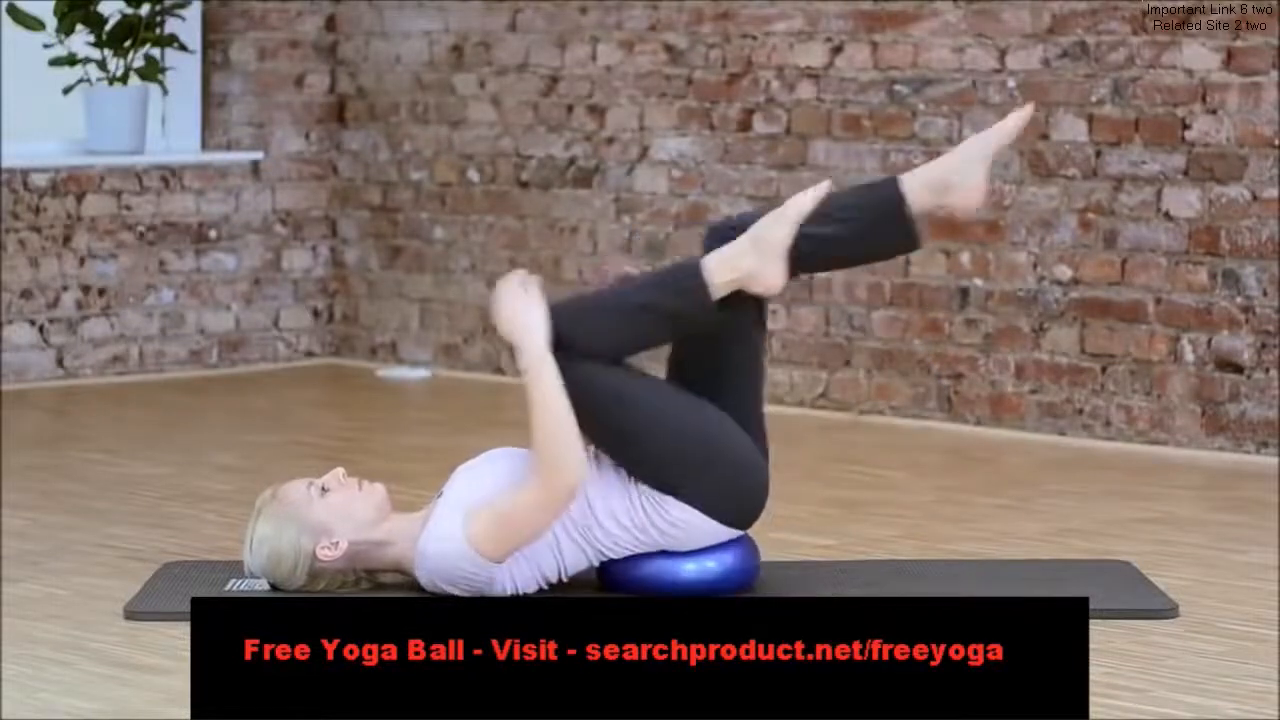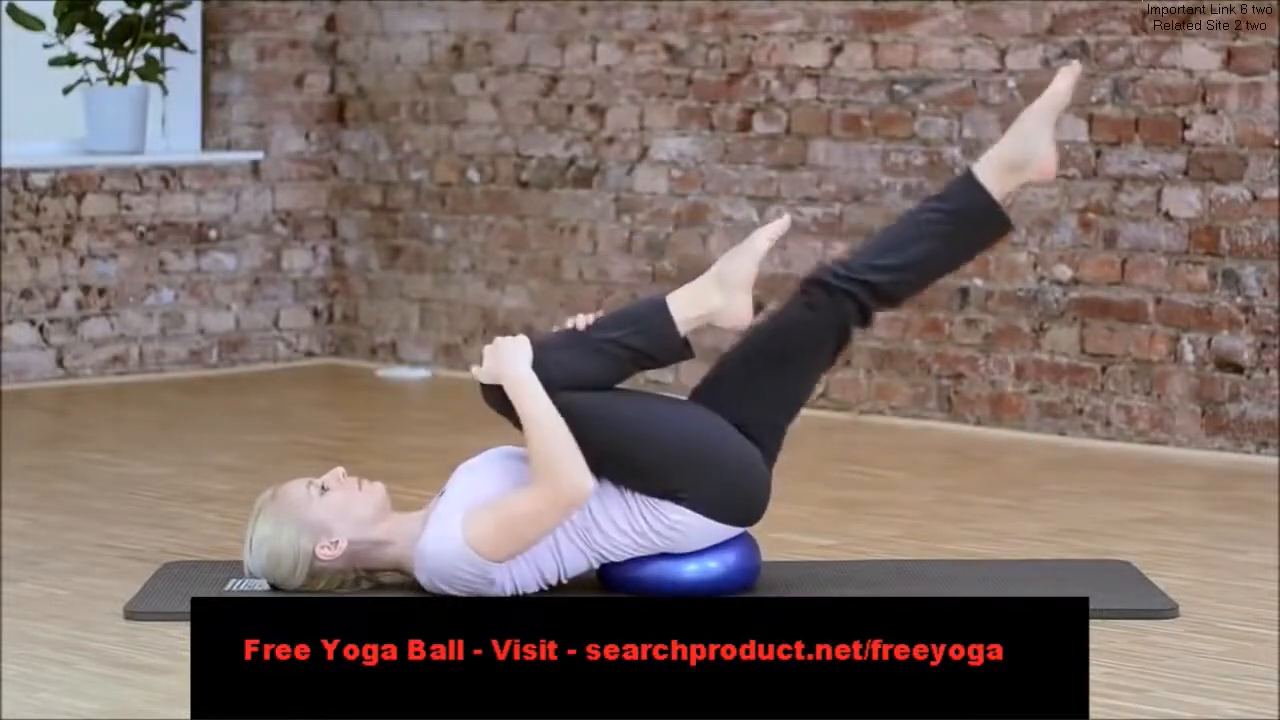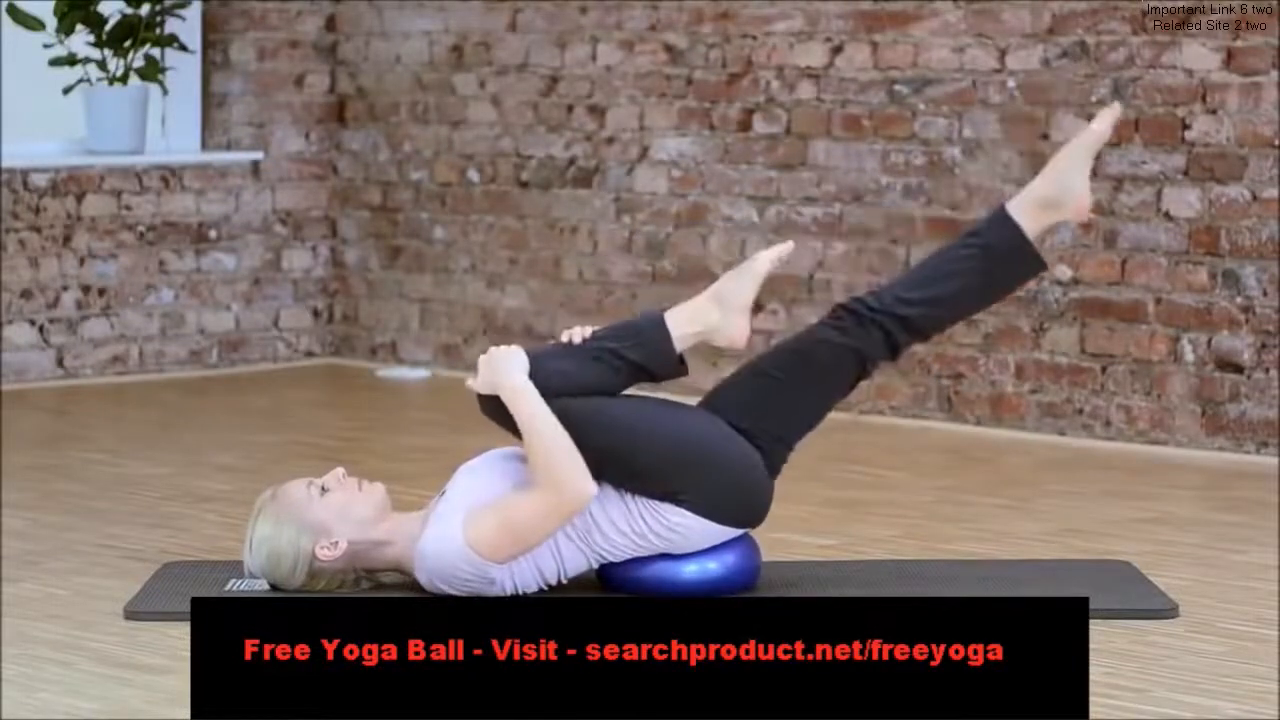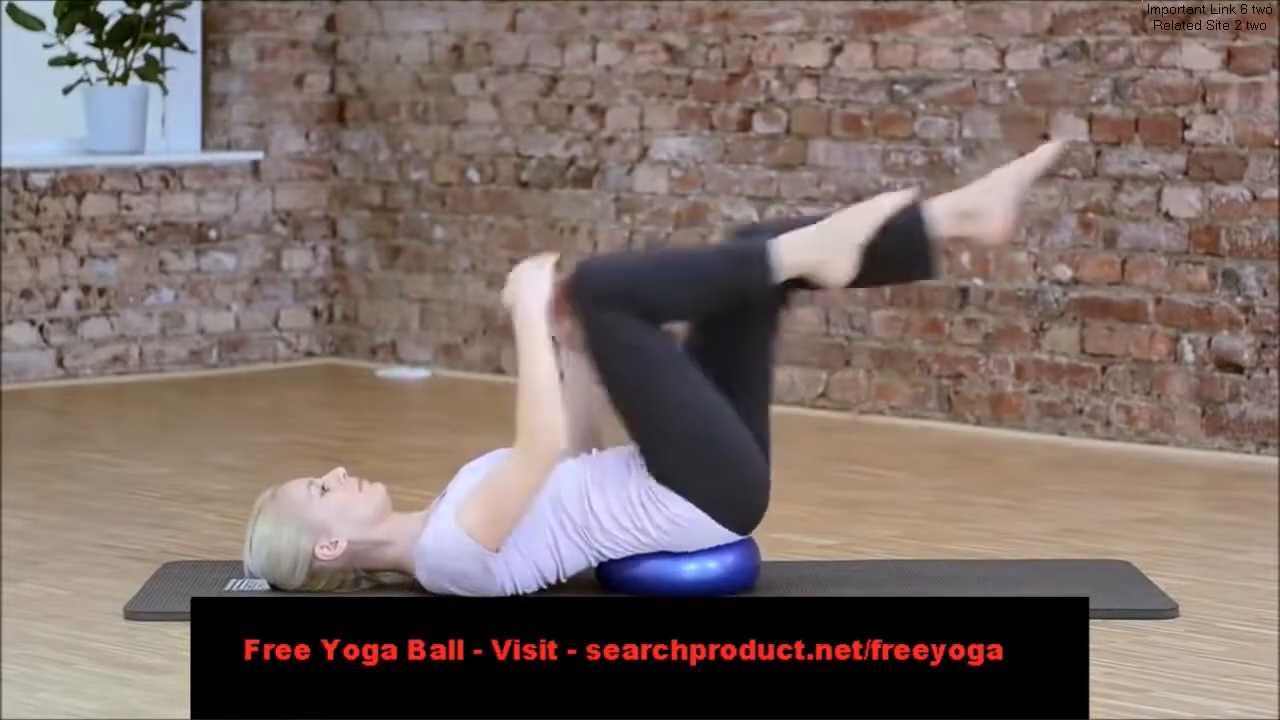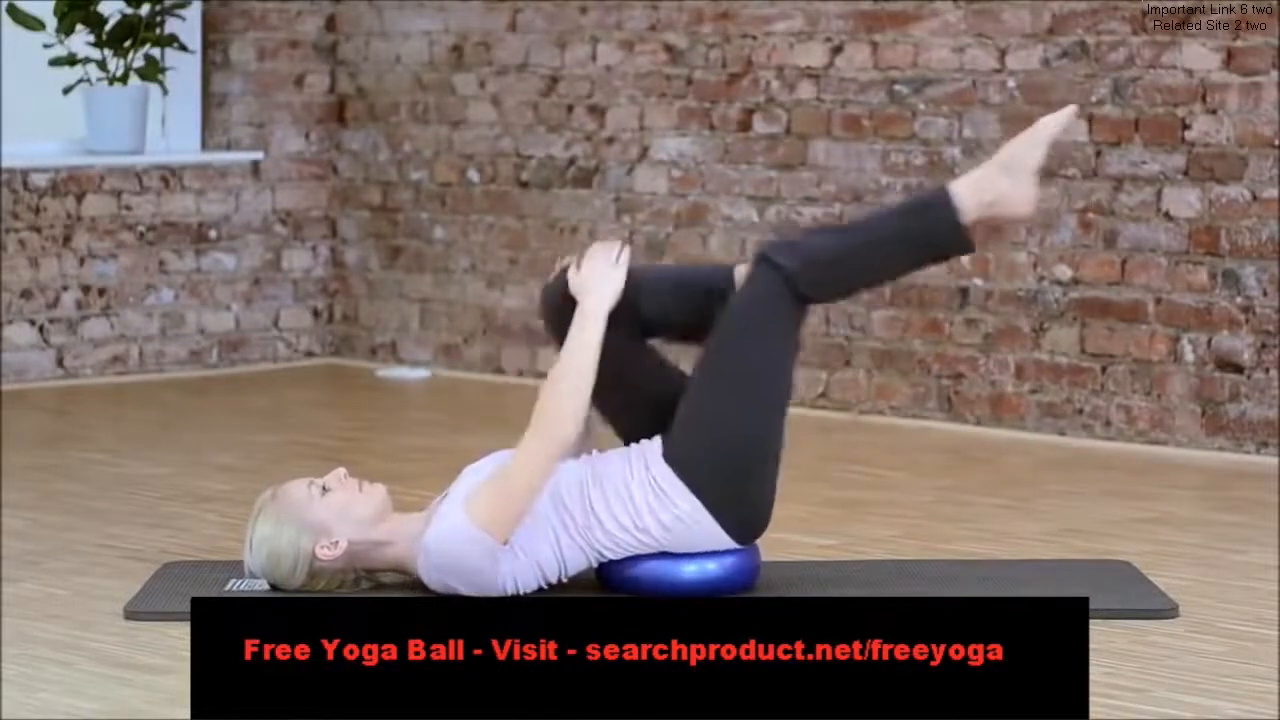
dt=0.4s
person 1, frame 1
left shoulder: (448, 519)
right shoulder: (449, 553)
right elbow: (563, 481)
right wrist: (531, 343)
left hip: (692, 481)
right hip: (710, 493)
left knee: (729, 245)
right knee: (560, 329)
left ankle: (928, 190)
right ankle: (741, 263)
person 1, frame 2
left shoulder: (444, 521)
right shoulder: (448, 555)
right elbow: (571, 489)
left wrist: (554, 366)
right wrist: (519, 376)
left hip: (706, 472)
right hip: (714, 489)
right knee: (515, 379)
left ankle: (1002, 170)
right ankle: (700, 303)
person 1, frame 3
left shoulder: (448, 524)
right shoulder: (448, 555)
right elbow: (569, 492)
left wrist: (571, 375)
right wrist: (516, 384)
left hip: (710, 468)
right hip: (713, 490)
right knee: (507, 383)
left ankle: (1035, 209)
right ankle: (695, 319)
person 1, frame 4
left shoulder: (443, 523)
right shoulder: (449, 553)
left elbow: (570, 445)
right elbow: (541, 450)
left wrist: (576, 341)
right wrist: (531, 317)
left hip: (697, 482)
right hip: (711, 494)
left knee: (760, 260)
right knee: (598, 284)
left ankle: (954, 216)
right ankle: (809, 242)
person 1, frame 5
left shoulder: (444, 527)
right shoulder: (453, 550)
left elbow: (554, 460)
right elbow: (549, 439)
left wrist: (585, 302)
right wrist: (599, 305)
left hip: (671, 468)
right hip: (708, 498)
left knee: (571, 300)
right knee: (781, 271)
right ankle: (973, 199)
